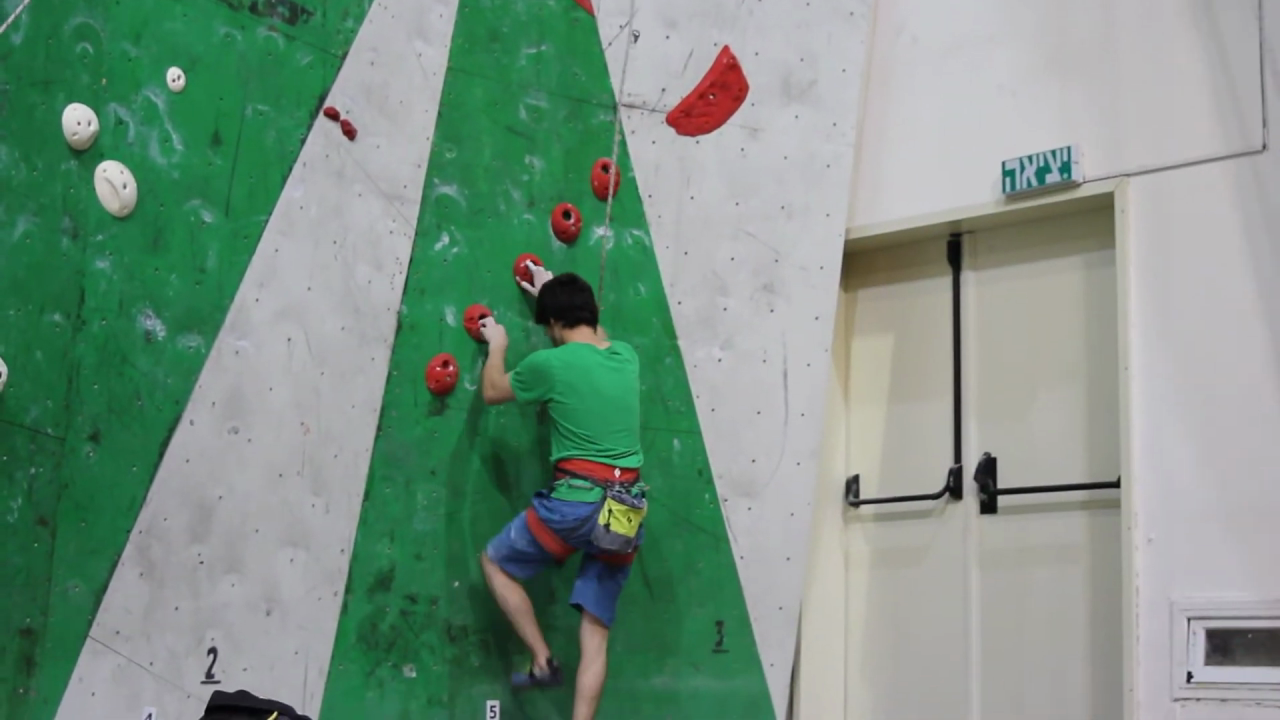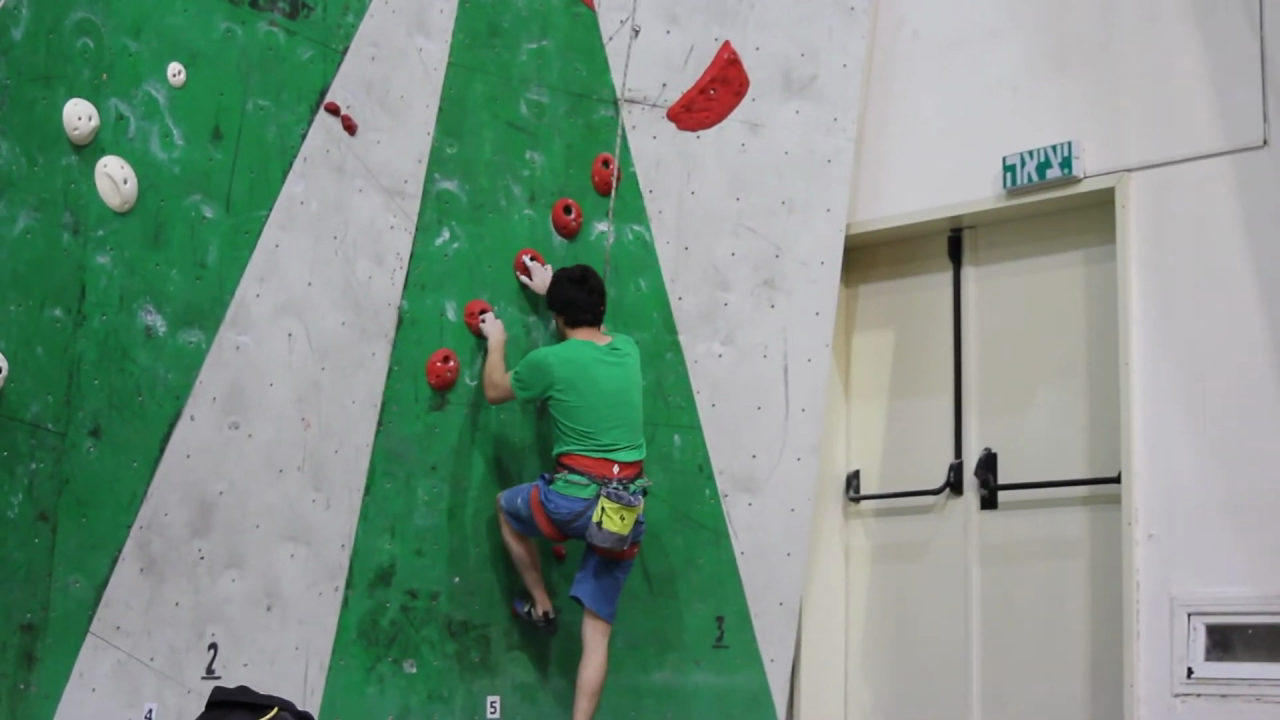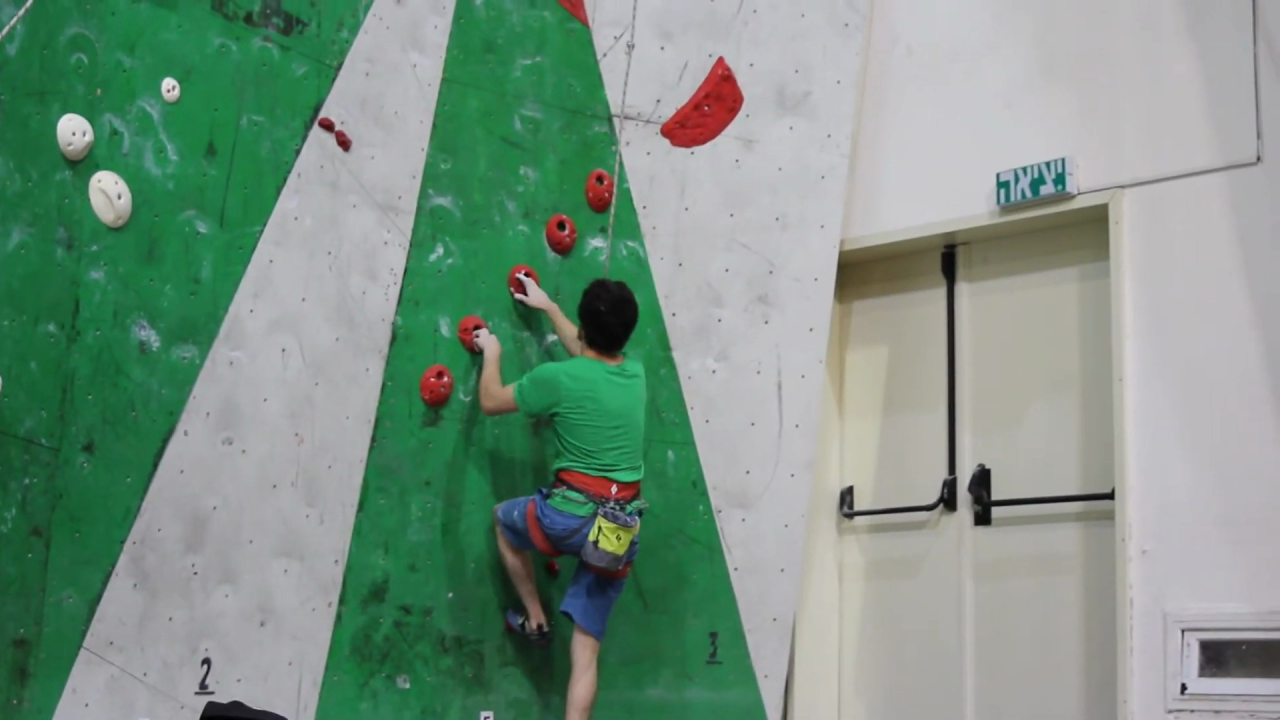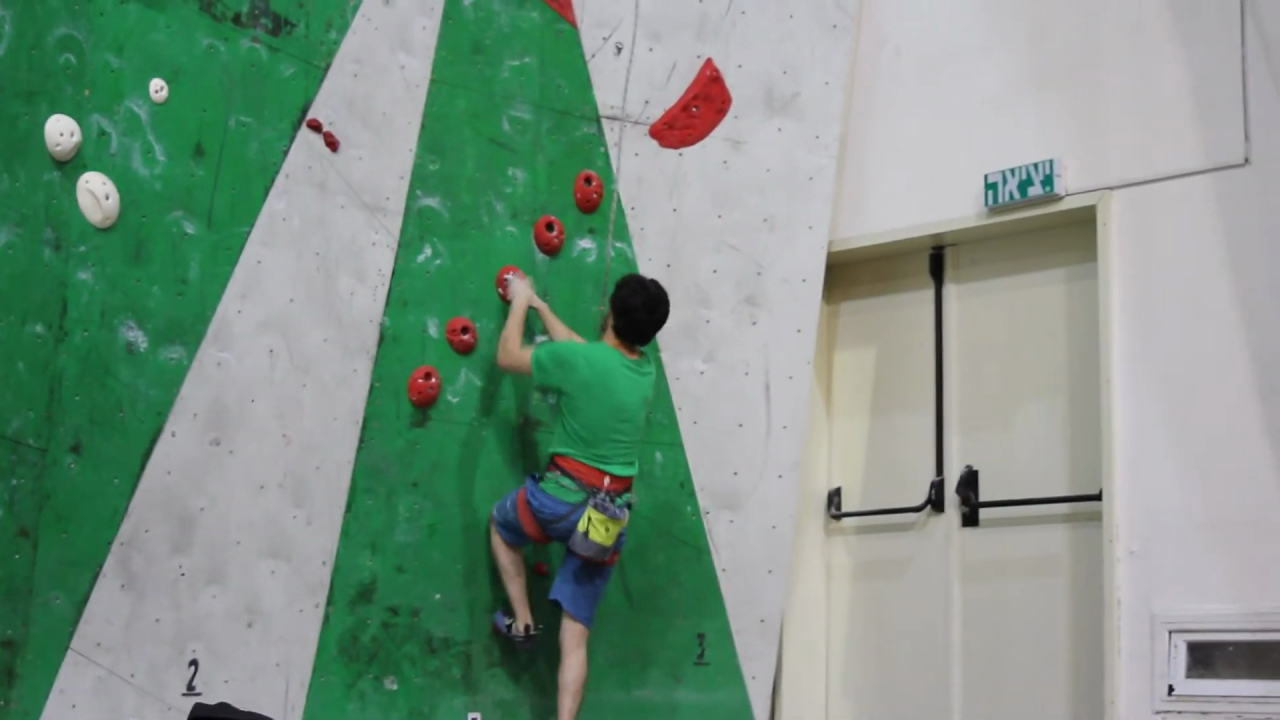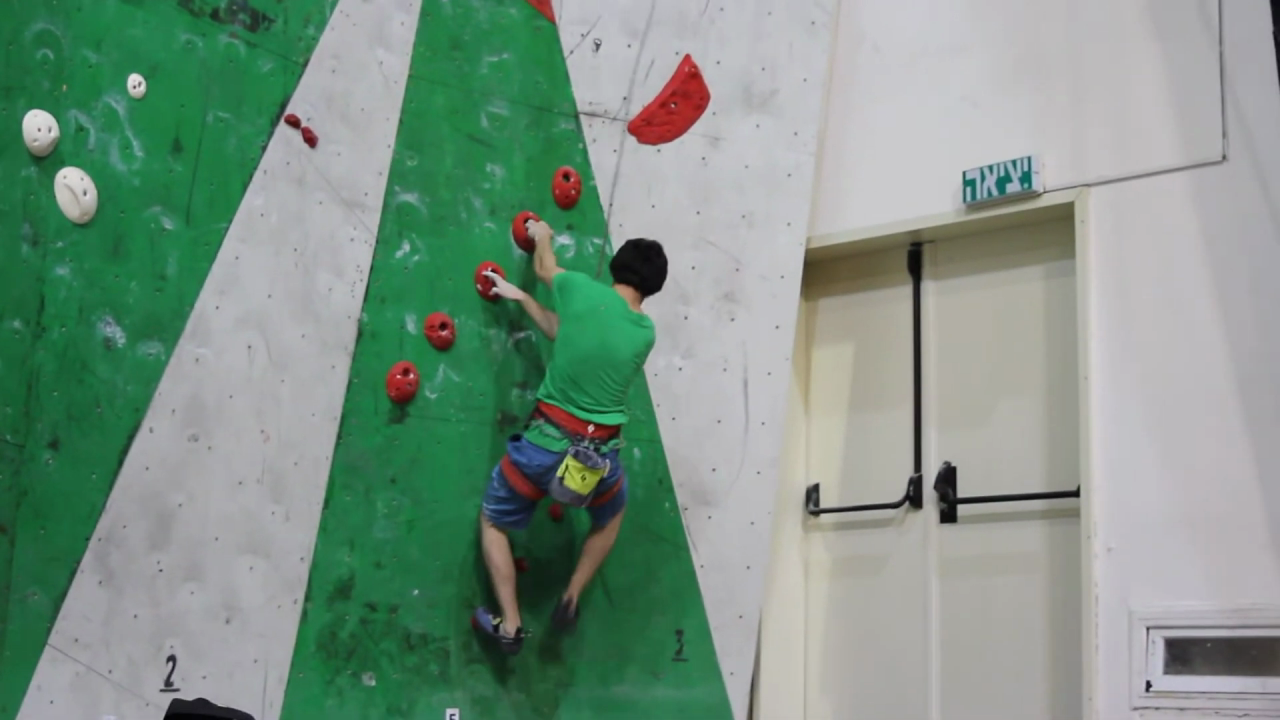
dt=0.5s
person 1, frame 1
left shoulder: (550, 364)
right shoulder: (626, 356)
left elbow: (491, 391)
right elbow: (596, 336)
left wrist: (497, 345)
right wrist: (554, 293)
left hip: (574, 503)
left knee: (493, 562)
right knee: (595, 634)
left ankle: (541, 659)
person 1, frame 2
left shoulder: (550, 361)
right shoulder: (627, 350)
left elbow: (494, 392)
right elbow: (596, 329)
left wrist: (495, 340)
right wrist: (554, 288)
left hip: (573, 499)
right hip: (627, 510)
left knee: (506, 505)
right knee: (597, 631)
left ankle: (542, 606)
person 1, frame 3
left shoulder: (559, 378)
right shoulder: (635, 371)
left elbow: (491, 401)
right elbow: (588, 354)
left wrist: (491, 353)
right wrist: (548, 307)
left hip: (571, 514)
right hip: (621, 528)
left knee: (504, 518)
right knee: (586, 648)
left ankle: (535, 620)
person 1, frame 4
left shoulder: (574, 359)
right shoulder: (646, 369)
left elbow: (508, 357)
left wrist: (519, 306)
right wrist: (539, 307)
left hip: (561, 497)
right hip: (612, 516)
left knee: (500, 520)
right knee: (574, 634)
left ankle: (522, 622)
person 1, frame 5
left shoulder: (583, 291)
right shoulder: (646, 333)
left elbow: (545, 268)
left wrist: (542, 236)
right wrist: (522, 299)
left hip: (545, 443)
right hip: (599, 457)
left knee: (492, 522)
right knee: (614, 513)
left ankle: (509, 625)
right ankle: (571, 597)
